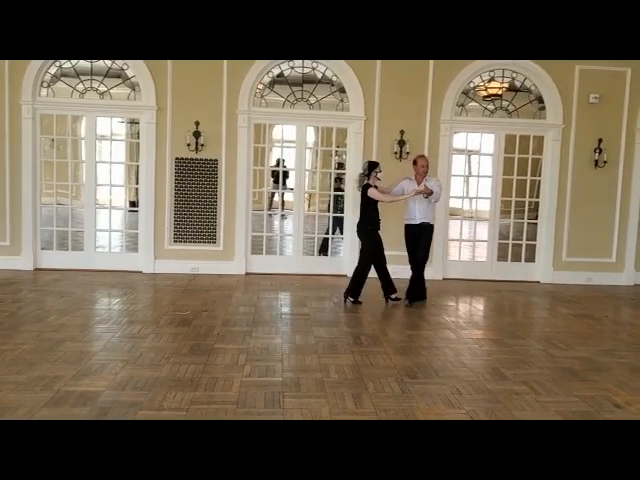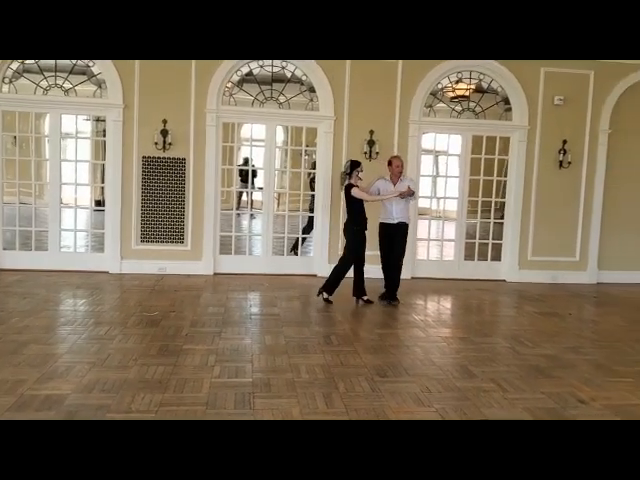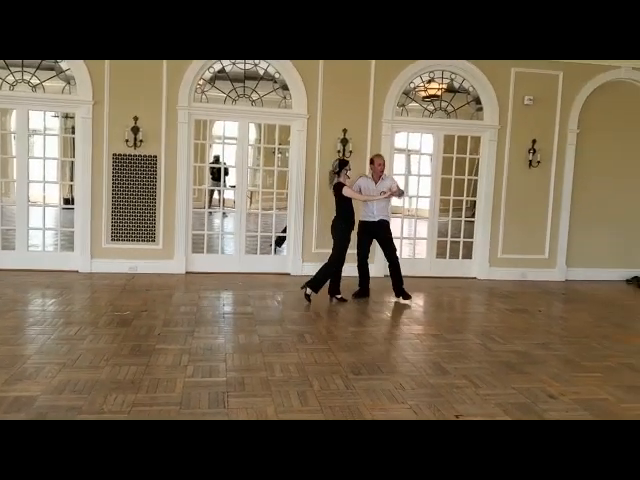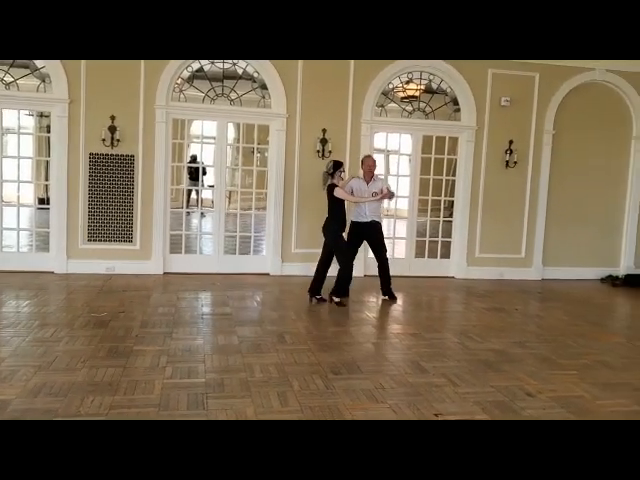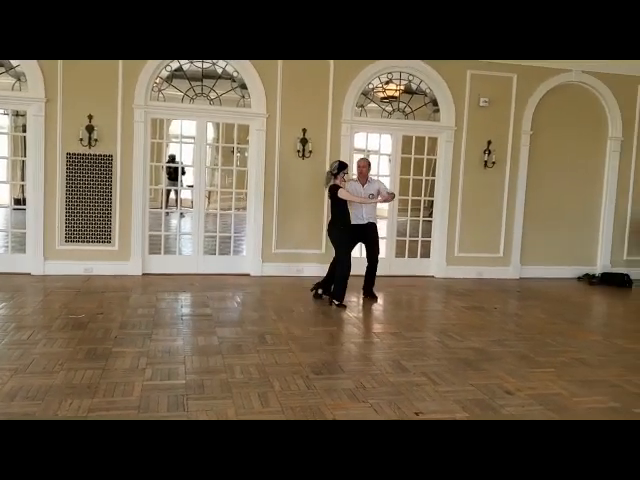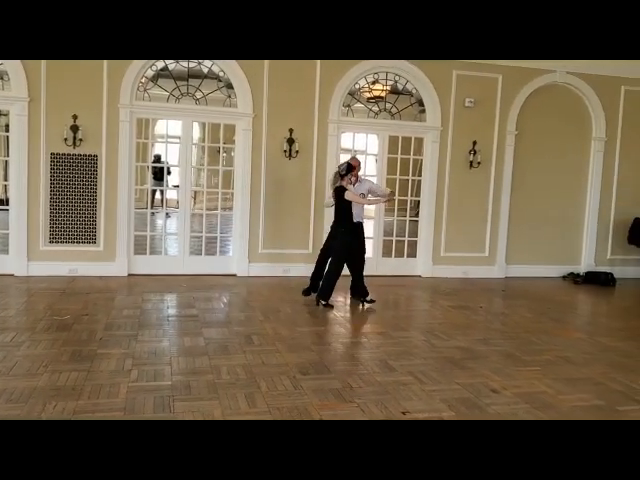
dt=0.3s
person 1, frame 1
left shoulder: (434, 182)
right shoulder: (406, 183)
left elbow: (436, 197)
right elbow: (391, 195)
left wrist: (429, 192)
left hip: (426, 226)
right hip: (410, 225)
left knee: (420, 260)
right knee: (414, 261)
left ankle: (411, 294)
right ankle: (420, 292)
person 1, frame 2
left shoulder: (408, 182)
right shoulder: (381, 183)
left elbow: (413, 195)
left wrist: (410, 193)
left hip: (402, 225)
right hip: (385, 224)
left knee: (397, 259)
right knee: (385, 259)
left ankle: (392, 293)
right ankle: (389, 290)
person 1, frame 3
left shoulder: (390, 181)
right shoulder: (362, 181)
left elbow: (397, 191)
left wrist: (399, 192)
left hip: (382, 223)
right hip: (365, 223)
left knee: (392, 256)
right knee: (362, 257)
left ankle: (399, 289)
right ankle: (363, 289)
person 1, frame 4
left shoulder: (381, 182)
right shoulder: (354, 182)
left elbow: (390, 193)
left wrist: (388, 194)
left hip: (374, 224)
right hip: (357, 224)
left knee: (382, 257)
left ankle: (387, 289)
right ankle: (343, 288)
person 1, frame 5
left shoulder: (376, 184)
right shoulder: (350, 184)
left elbow: (387, 193)
left wrist: (390, 196)
left hip: (370, 226)
right hip: (353, 225)
left knee: (373, 259)
left ankle: (368, 289)
right ankle: (325, 286)
person 1, frame 6
left shoulder: (366, 183)
left elbow: (379, 191)
right elbow: (328, 202)
left wrist: (389, 194)
left hip: (357, 226)
left knee: (359, 258)
right knee: (324, 254)
left ankle: (356, 289)
right ankle: (313, 286)
person 2, frame 1
left shoulder: (373, 188)
right shoulder: (368, 188)
left elbow: (389, 190)
right elbow: (387, 199)
right wrist: (409, 195)
left hip: (371, 229)
right hip: (366, 229)
left knee: (380, 261)
right knee: (365, 262)
left ankle: (389, 292)
right ankle: (351, 294)
person 2, frame 2
left shoulder: (354, 187)
right shoulder: (351, 188)
left elbow: (367, 191)
right elbow: (370, 198)
right wrist: (392, 195)
left hip: (357, 229)
right hip: (353, 229)
left knee: (359, 262)
right knee: (346, 261)
left ankle: (360, 294)
right ankle: (325, 290)
person 2, frame 3
left shoulder: (340, 186)
right shoulder: (341, 187)
left elbow: (355, 194)
right elbow: (362, 198)
right wrist: (382, 196)
left hip: (342, 227)
right hip: (341, 227)
left knee: (338, 261)
right knee: (335, 261)
left ankle: (334, 292)
right ankle: (310, 286)
person 2, frame 4
left shoulder: (334, 187)
right shoulder: (334, 188)
left elbow: (348, 196)
right elbow: (354, 200)
right wrist: (376, 198)
left hip: (332, 228)
right hip: (333, 229)
left knee: (326, 260)
right knee: (347, 262)
left ankle: (314, 292)
right ankle: (336, 295)
person 2, frame 5
left shoulder: (335, 188)
right shoulder: (337, 189)
left elbow: (353, 198)
right elbow: (358, 200)
right wrist: (379, 200)
left hip: (338, 229)
right hip: (338, 230)
left knee: (340, 262)
right knee: (344, 264)
right ankle: (336, 298)
person 2, frame 6
left shoulder: (339, 189)
right shoulder: (344, 191)
right elbow: (366, 202)
right wrist: (385, 199)
left hip: (344, 231)
right hip: (341, 232)
right knee: (336, 264)
left ankle: (361, 294)
right ankle: (322, 298)
